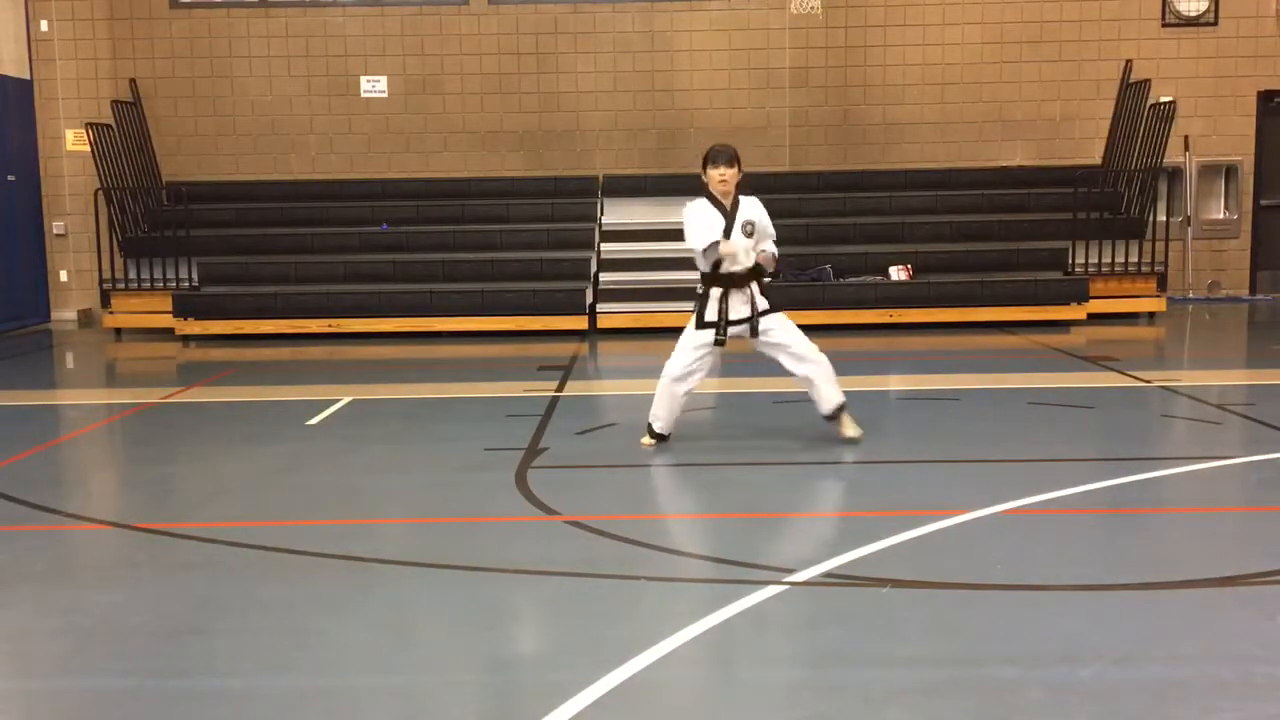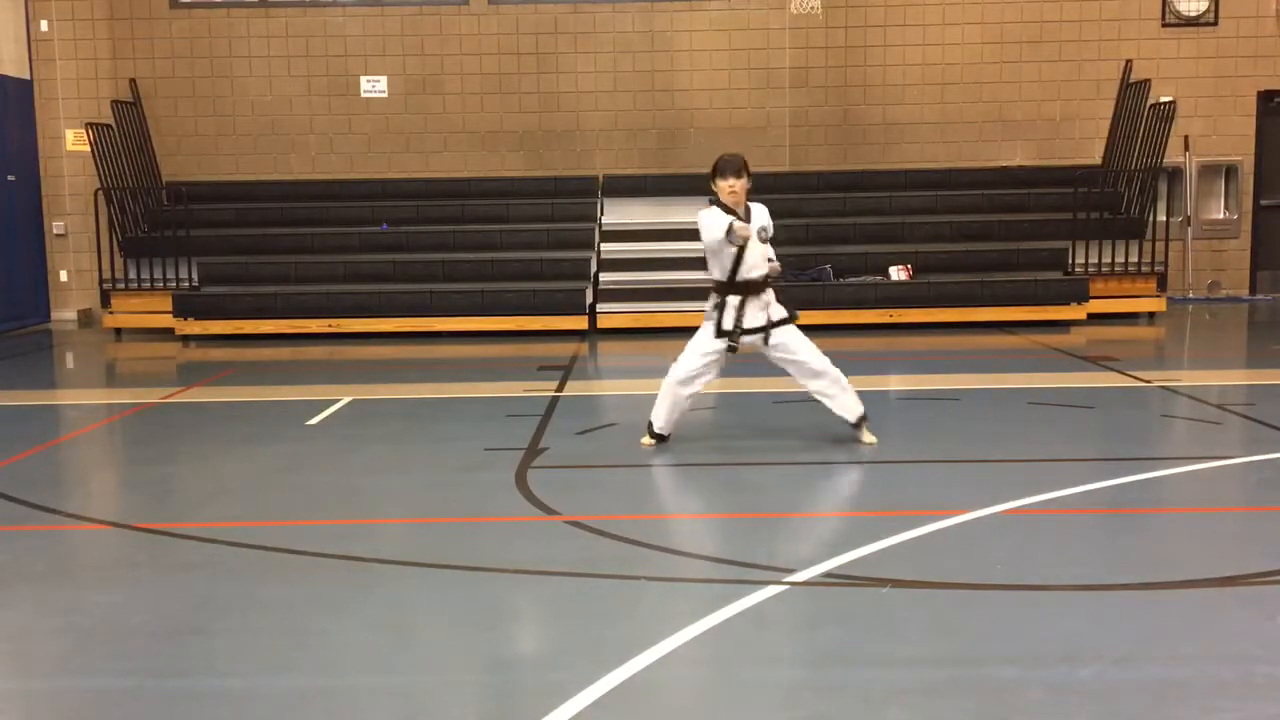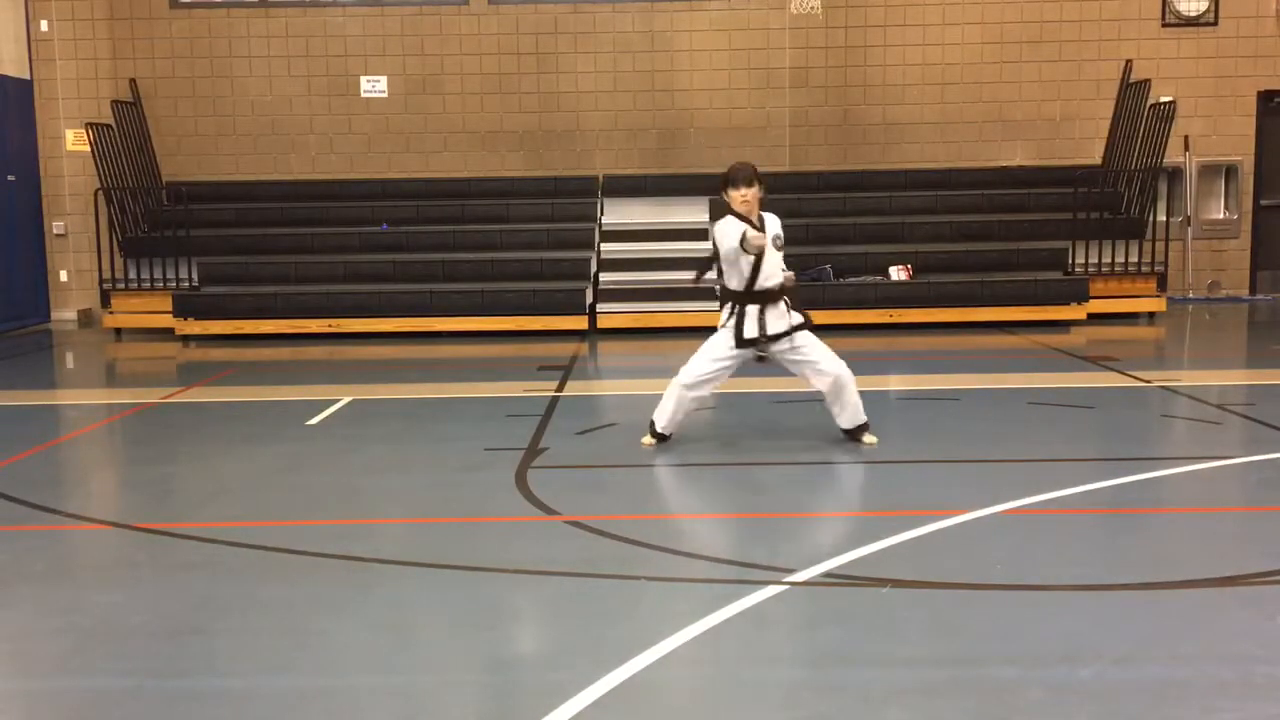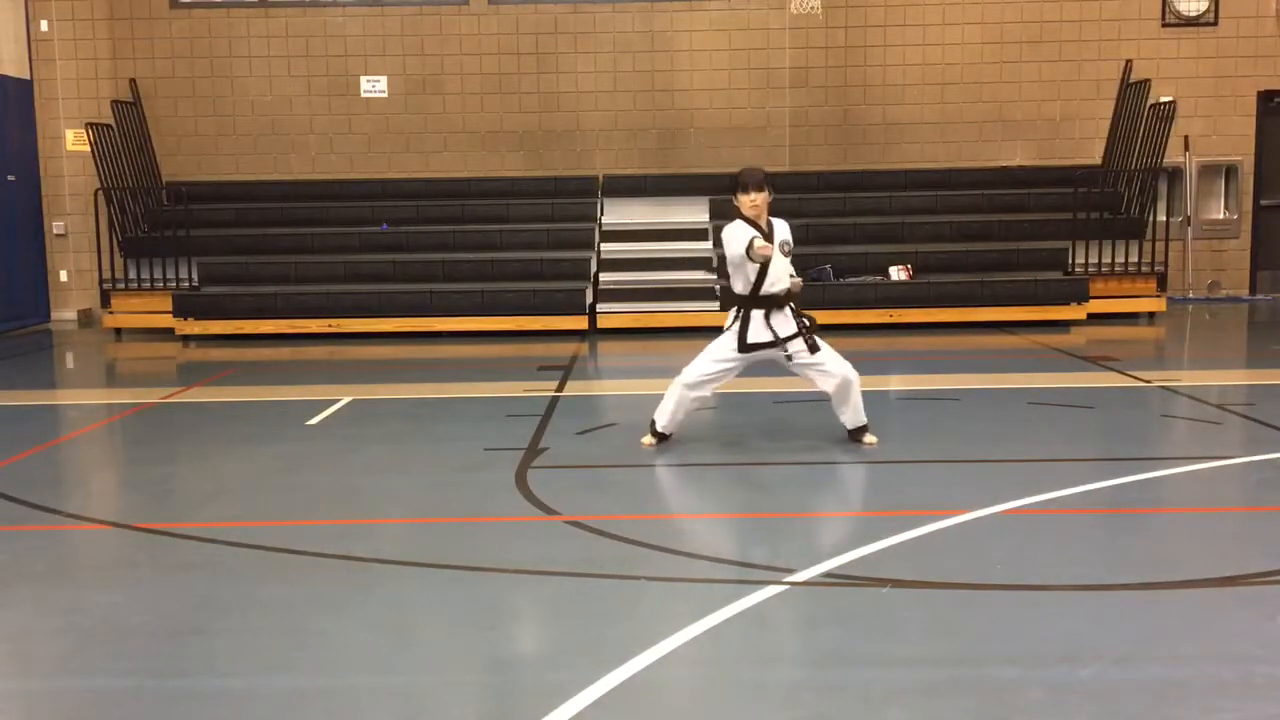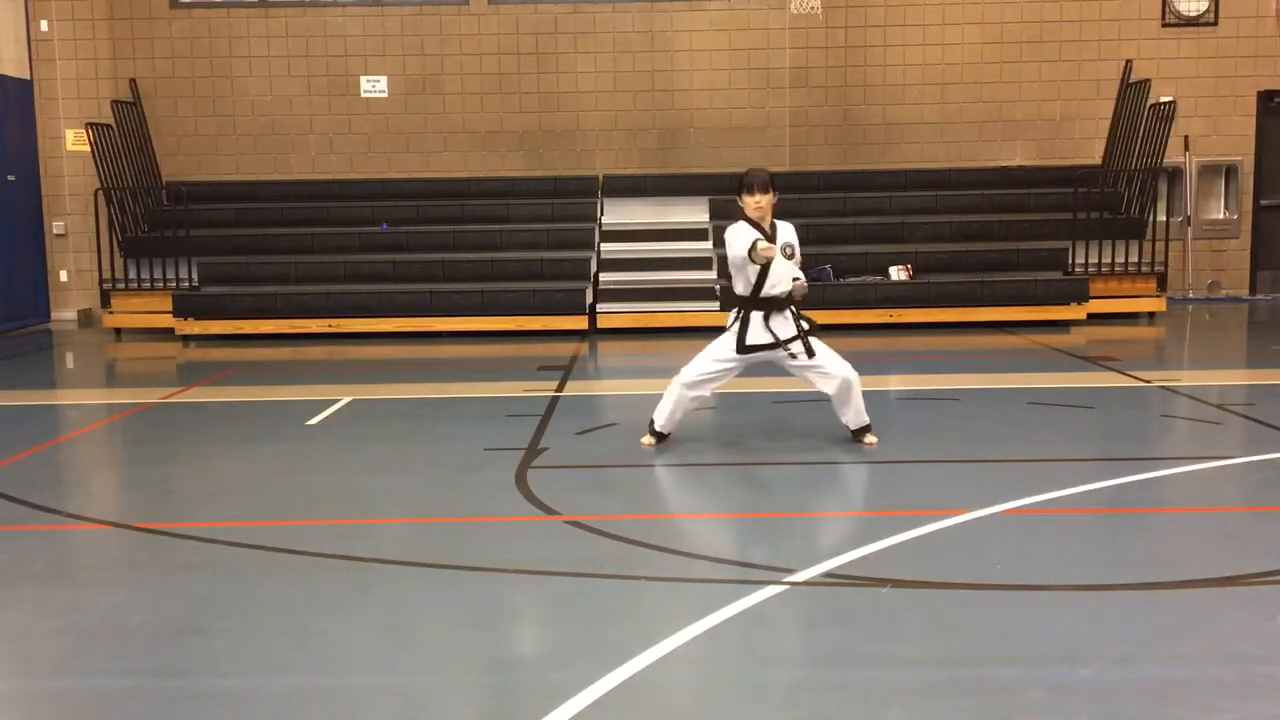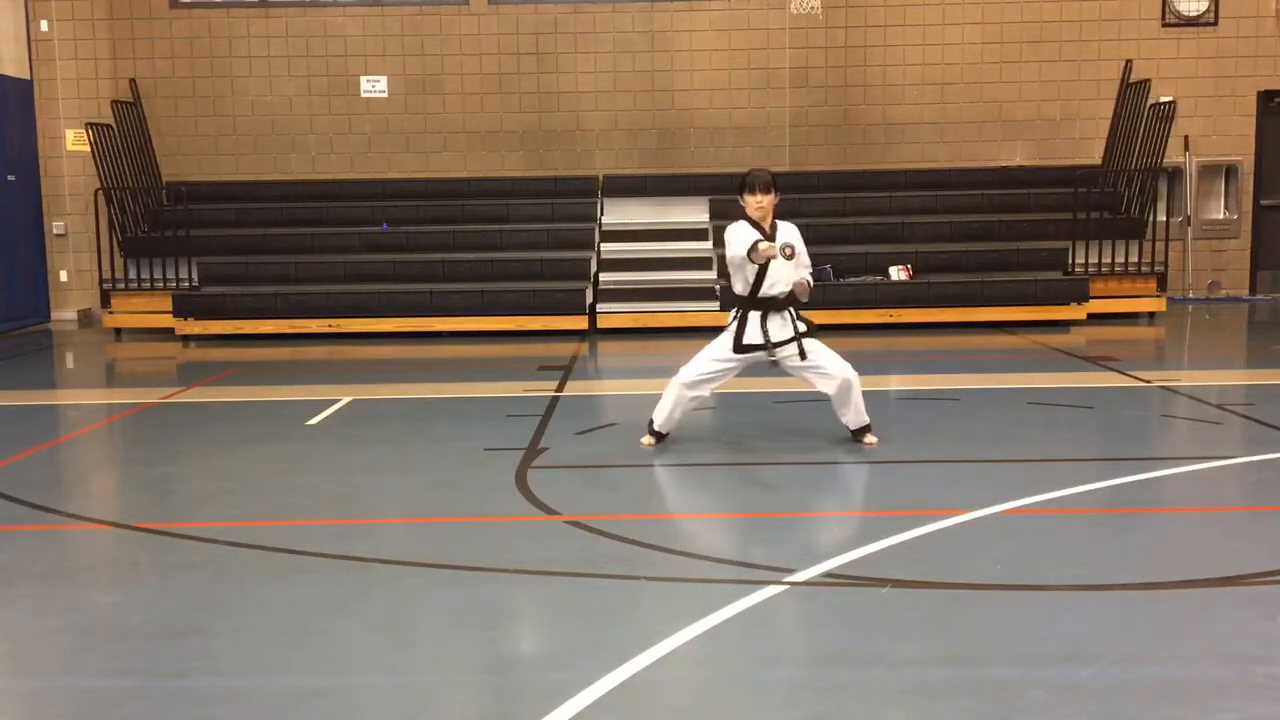
dt=0.1s
person 1, frame 1
left shoulder: (753, 206)
right shoulder: (695, 210)
left elbow: (767, 237)
right elbow: (698, 237)
left wrist: (768, 256)
right wrist: (719, 245)
left hip: (752, 299)
right hip: (714, 303)
left knee: (804, 354)
right knee: (678, 370)
left ankle: (839, 413)
right ankle: (658, 428)
person 1, frame 2
left shoulder: (760, 212)
right shoulder: (709, 216)
right elbow: (720, 232)
left wrist: (770, 264)
right wrist: (736, 231)
left hip: (765, 308)
right hip: (727, 312)
left knee: (816, 365)
right knee: (683, 373)
left ankle: (857, 421)
right ankle: (658, 429)
person 1, frame 3
left shoulder: (772, 221)
right shoulder: (725, 228)
right elbow: (737, 243)
left wrist: (784, 275)
right wrist: (750, 241)
left hip: (780, 318)
right hip: (742, 322)
left knee: (835, 373)
right knee: (691, 378)
left ankle: (855, 426)
right ankle: (660, 428)
person 1, frame 4
left shoulder: (782, 227)
right shoulder: (734, 232)
right elbow: (743, 250)
left wrist: (791, 280)
right wrist: (756, 249)
left hip: (785, 321)
right hip: (746, 325)
left knee: (841, 374)
right knee: (693, 378)
left ankle: (857, 427)
right ankle: (660, 428)
person 1, frame 5
left shoulder: (787, 230)
right shoulder: (736, 232)
right elbow: (744, 251)
left wrist: (799, 283)
right wrist: (757, 252)
left hip: (787, 324)
right hip: (747, 327)
left knee: (843, 375)
right knee: (691, 378)
left ankle: (859, 427)
right ankle: (659, 428)
person 1, frame 6
left shoulder: (790, 231)
right shoulder: (736, 232)
left elbow: (803, 270)
right elbow: (741, 252)
left wrist: (803, 285)
right wrist: (757, 251)
left hip: (786, 325)
right hip: (746, 327)
left knee: (843, 375)
right knee: (689, 378)
left ankle: (859, 427)
right ankle: (658, 428)
